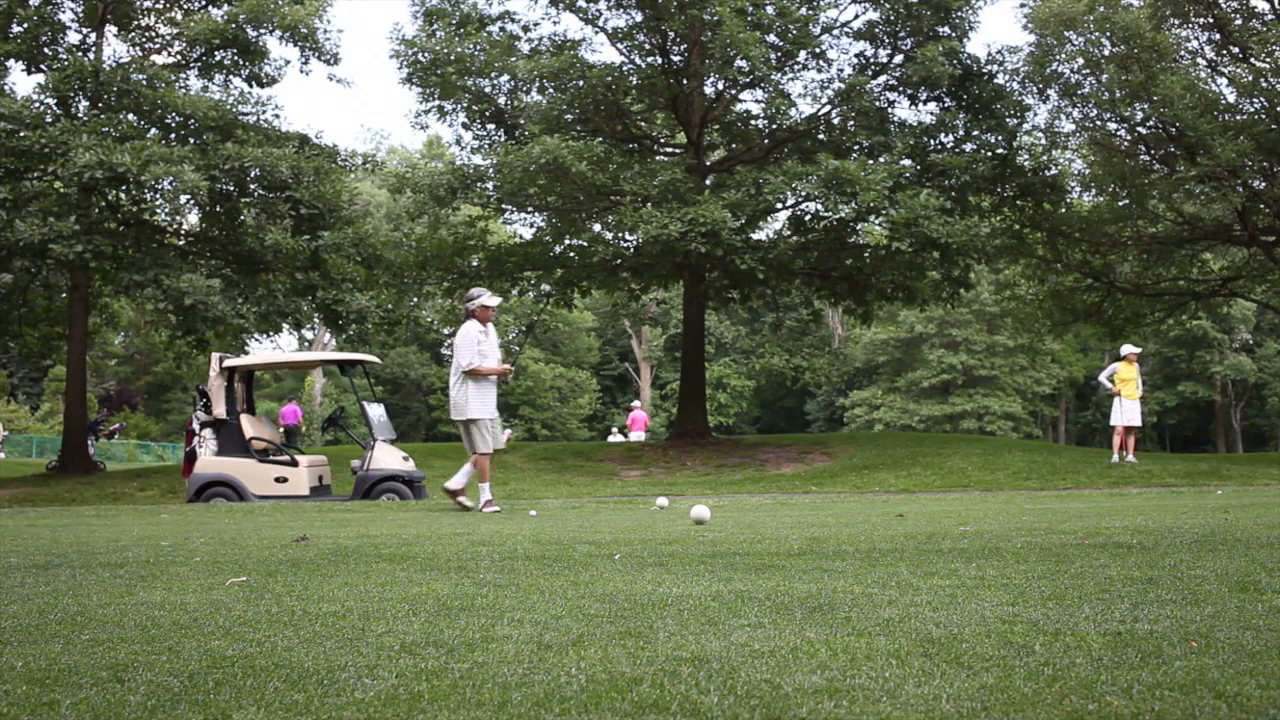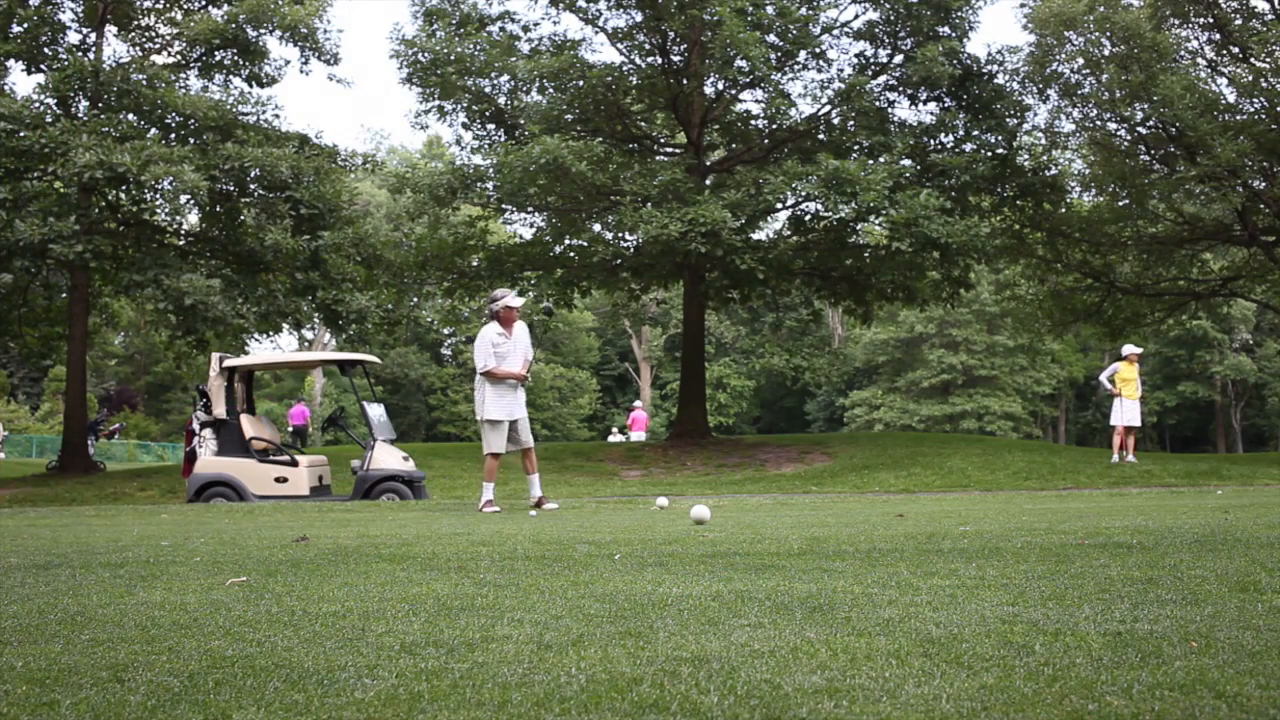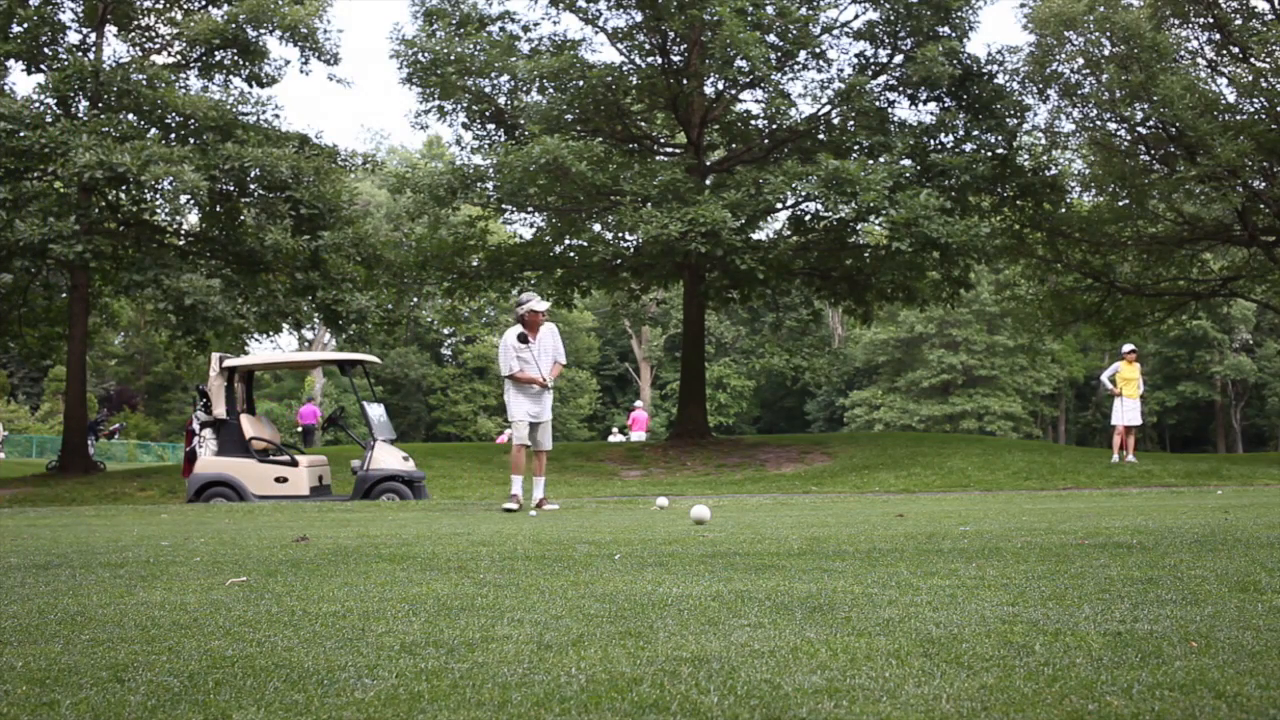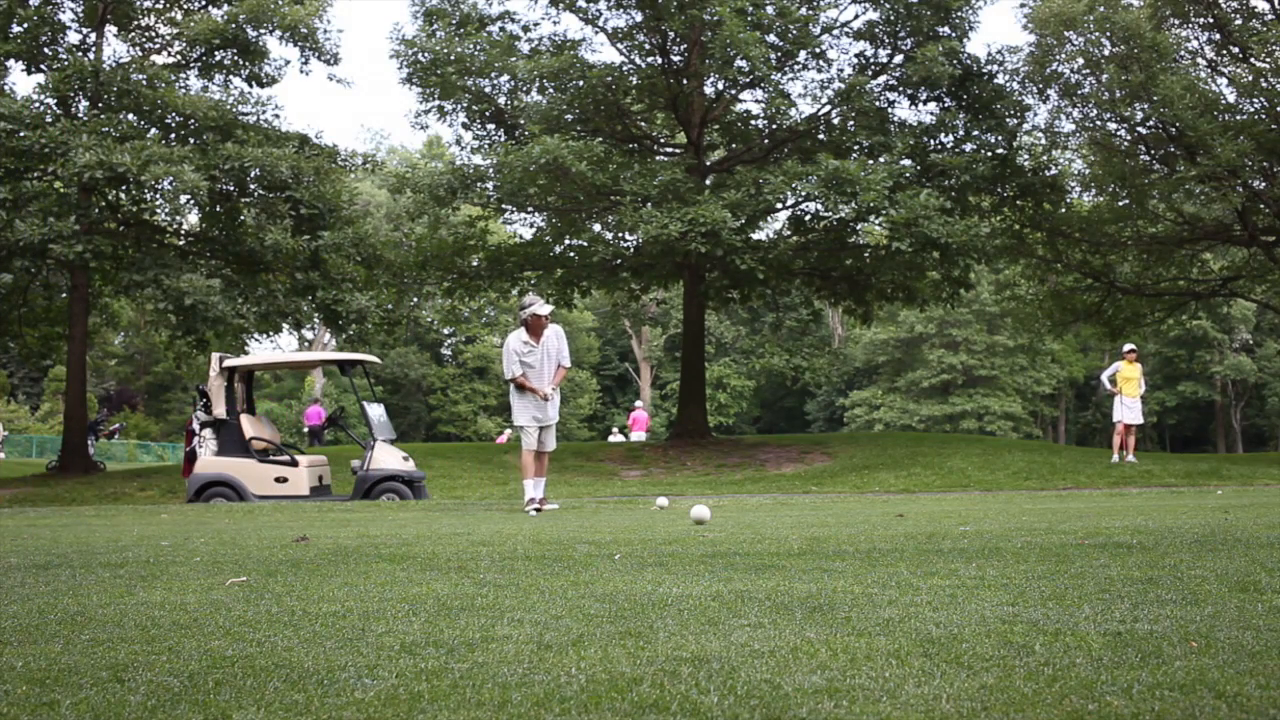
dt=0.4s
person 1, frame 1
left shoulder: (490, 328)
right shoulder: (468, 332)
left elbow: (494, 359)
right elbow: (469, 367)
left wrist: (501, 369)
right wrist: (496, 371)
left hip: (487, 399)
right hip: (471, 401)
left knee: (494, 446)
right knee: (483, 450)
left ankle: (455, 484)
right ankle: (485, 498)
person 1, frame 2
left shoulder: (521, 328)
right shoulder: (487, 334)
left elbow: (527, 357)
right elbow: (486, 369)
left wrist: (524, 372)
right wrist: (513, 375)
left hip: (516, 399)
right hip: (494, 401)
left knee: (527, 447)
right knee: (494, 451)
left ankle: (536, 495)
right ankle: (487, 498)
person 1, frame 3
left shoulder: (551, 330)
right shoulder: (510, 337)
left elbow: (560, 360)
right elbow: (510, 372)
left wrist: (550, 378)
right wrist: (535, 380)
left hip: (543, 399)
right hip: (519, 398)
left knee: (542, 448)
right knee: (520, 443)
left ankle: (538, 496)
right ankle: (515, 493)
person 1, frame 4
left shoulder: (556, 332)
right shoulder: (513, 341)
left elbow: (564, 364)
right elbow: (514, 376)
left wrist: (551, 387)
right wrist: (537, 390)
left hip: (549, 403)
right hip: (526, 403)
left knee: (545, 450)
right knee: (529, 448)
left ankle: (539, 496)
right ankle: (529, 497)
